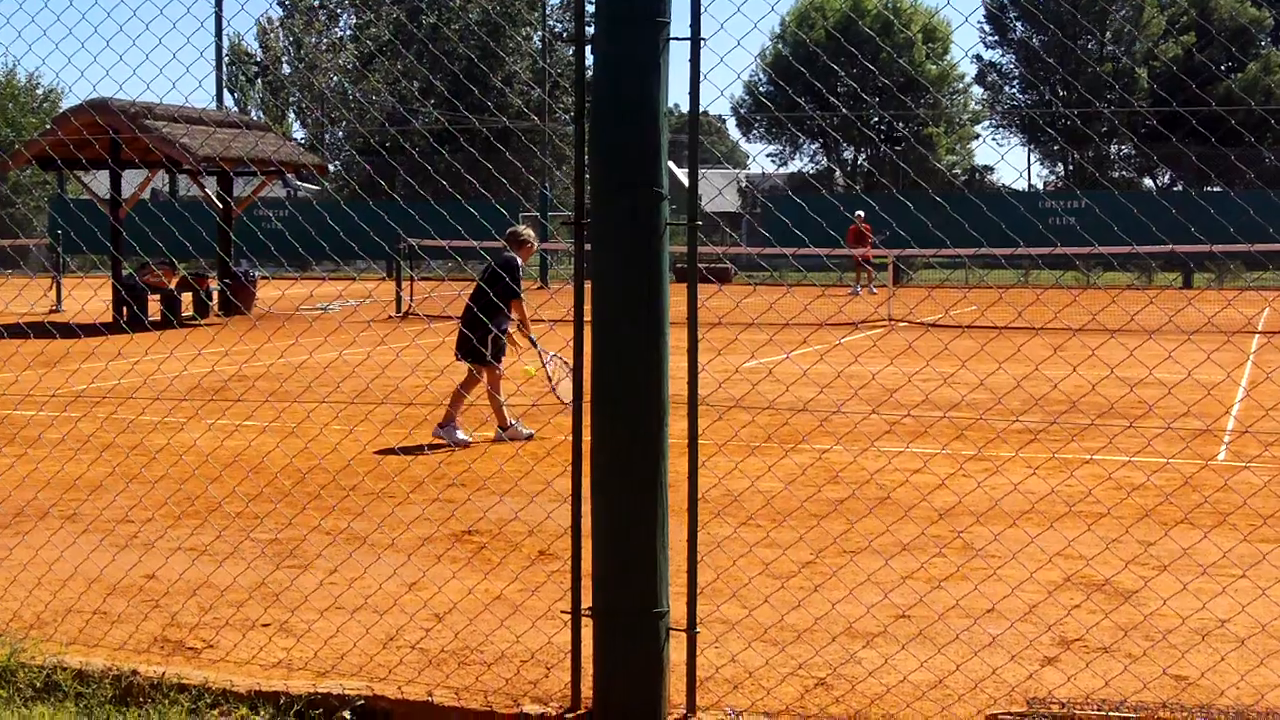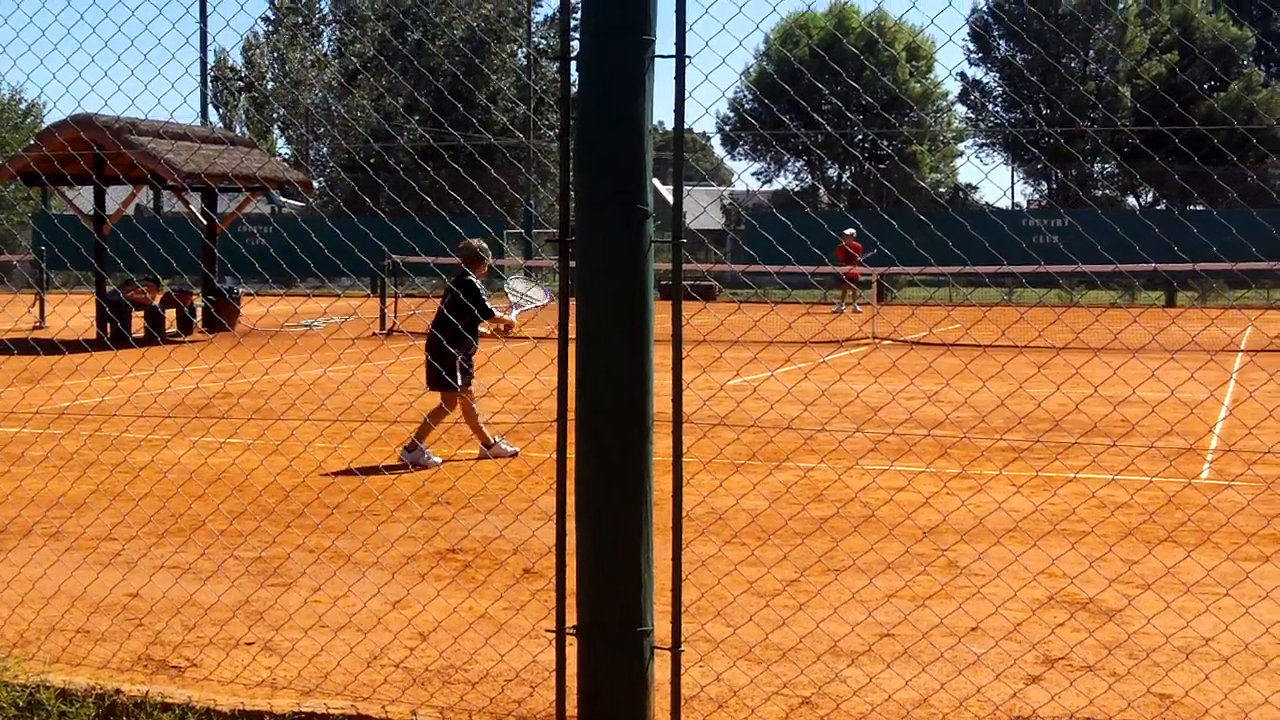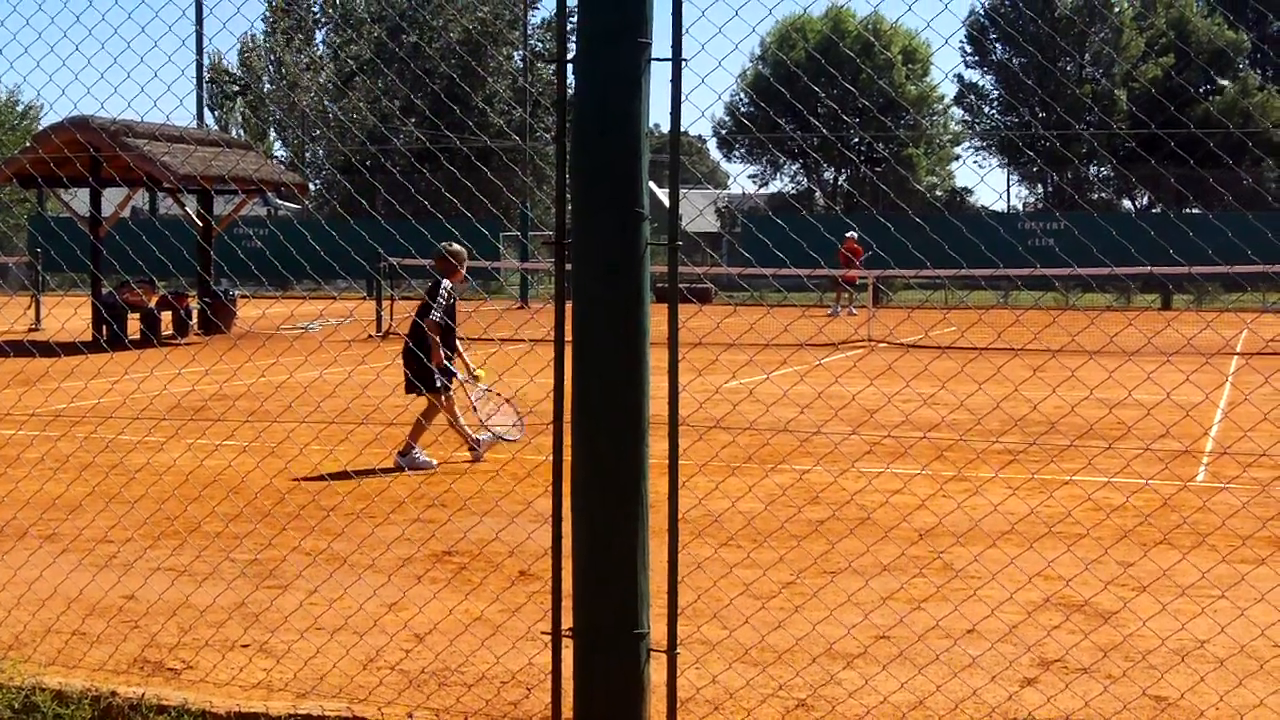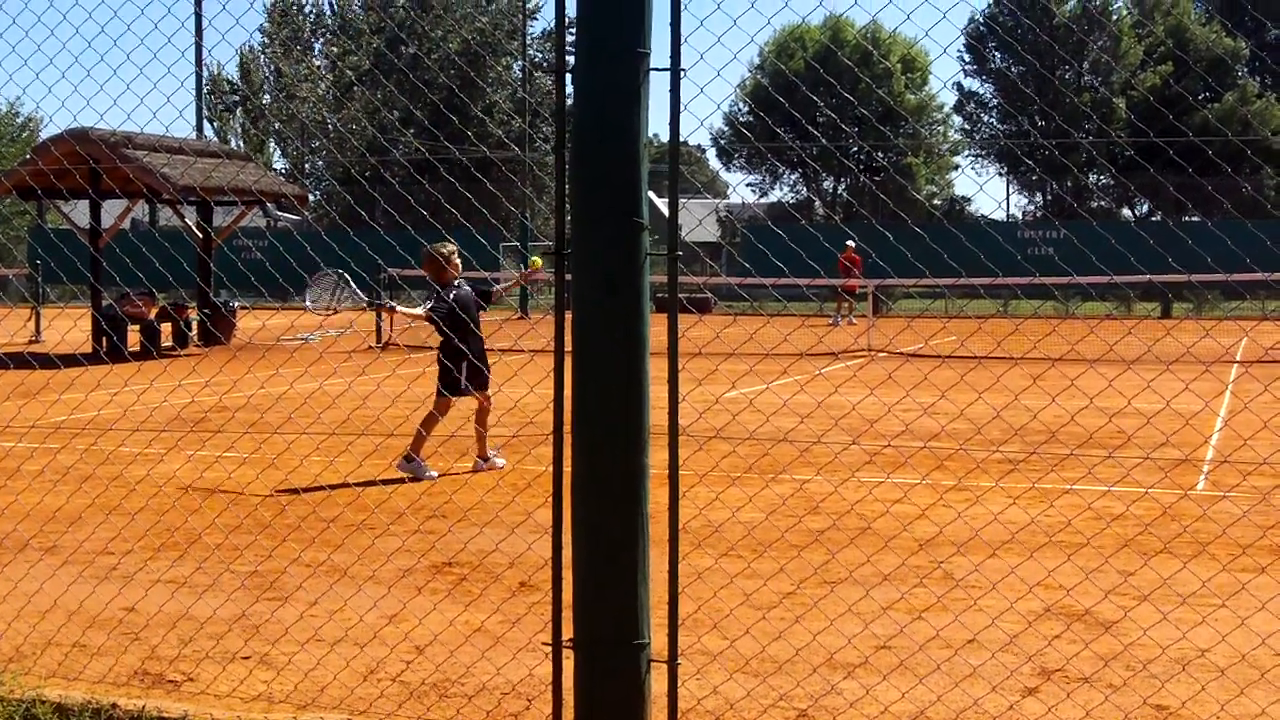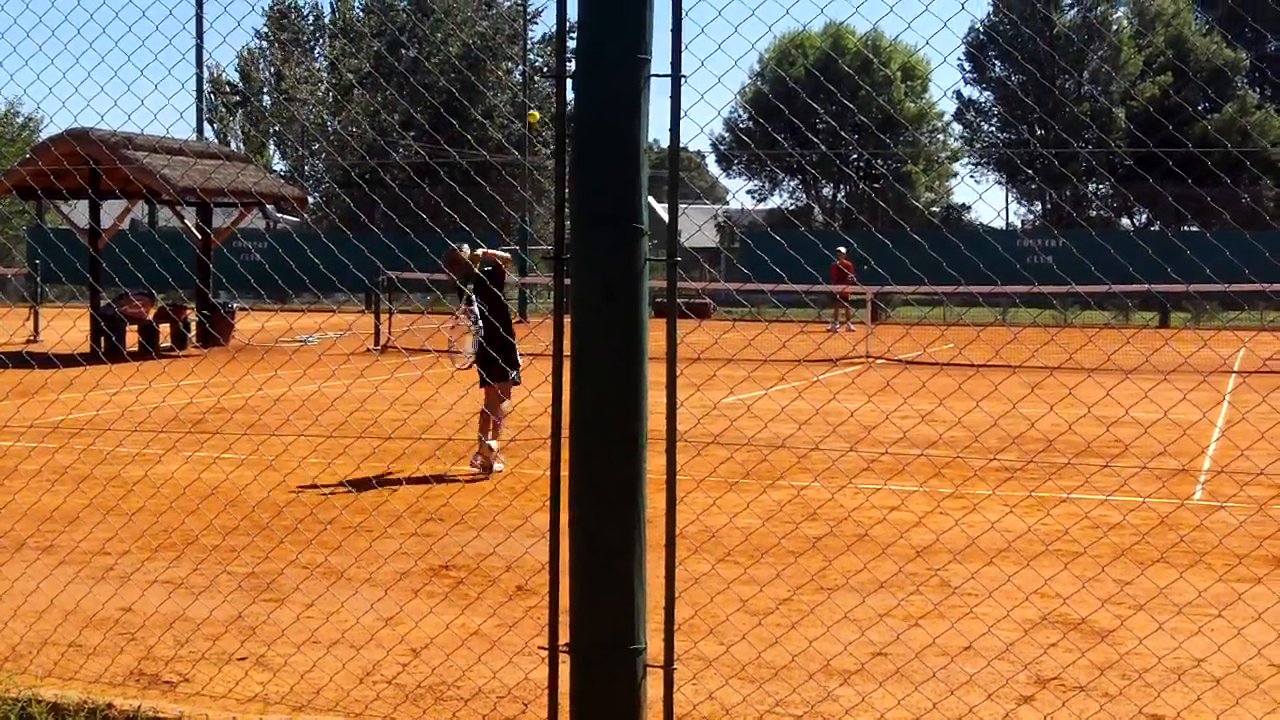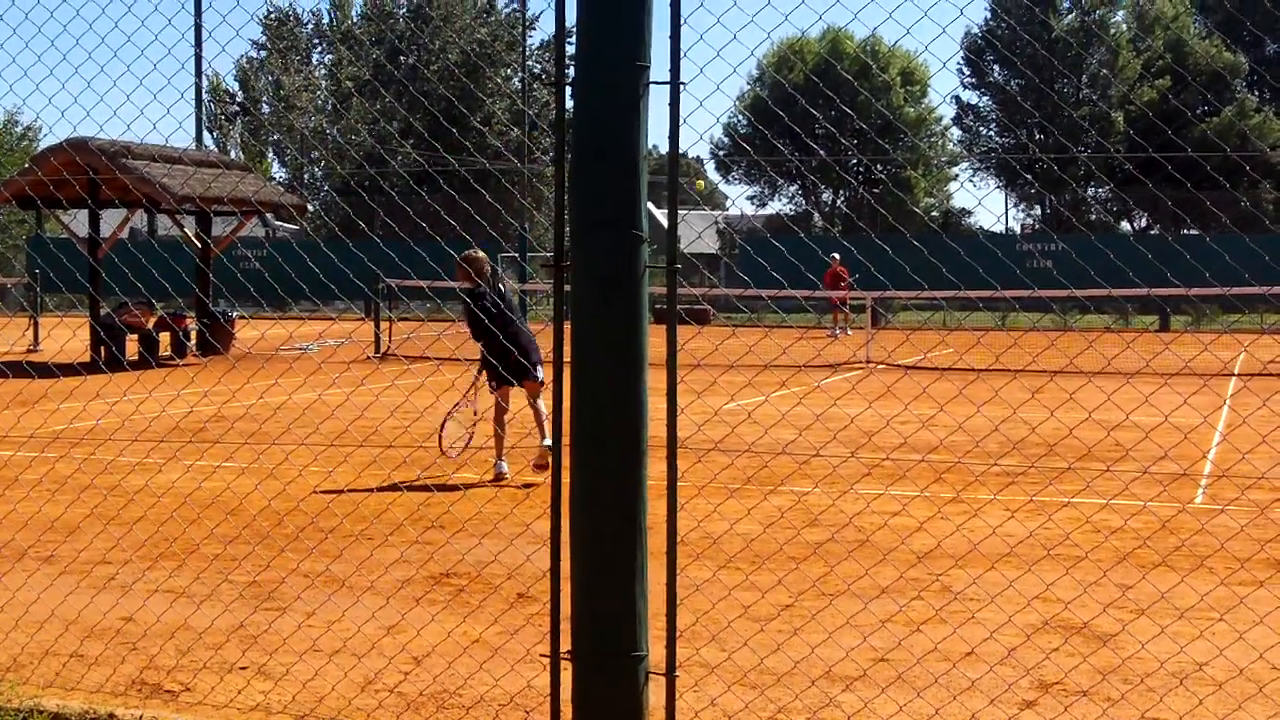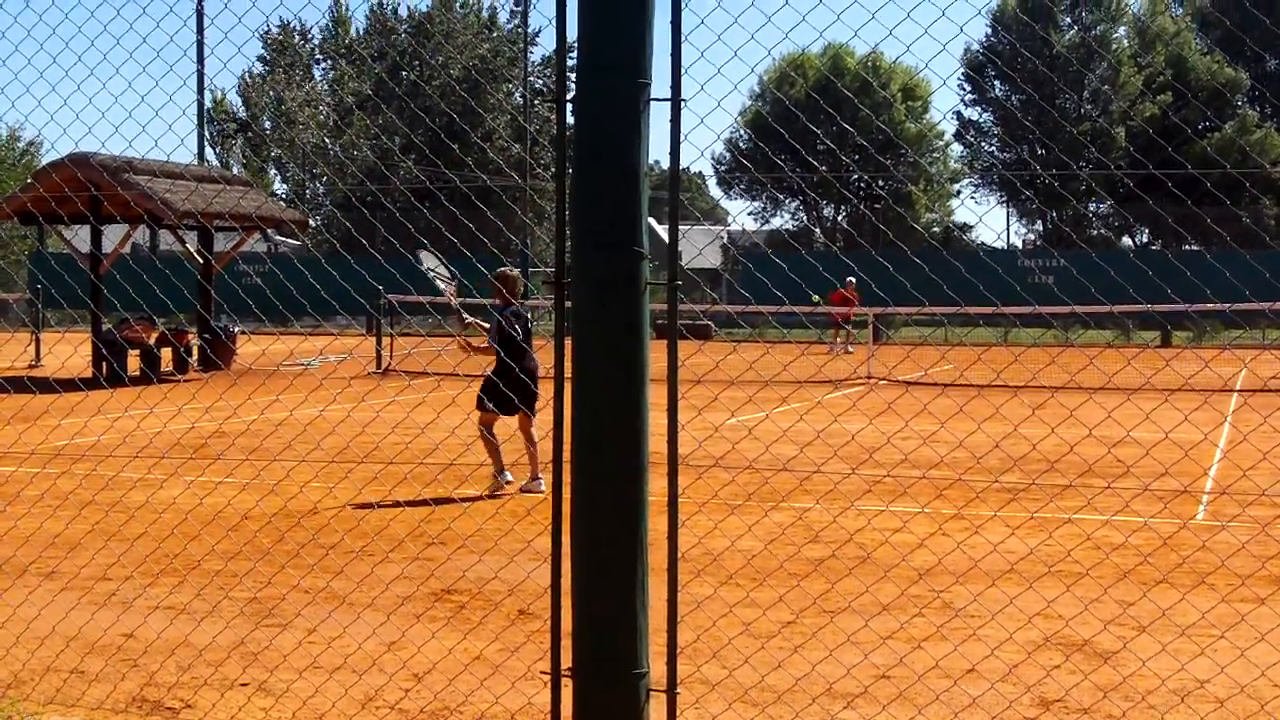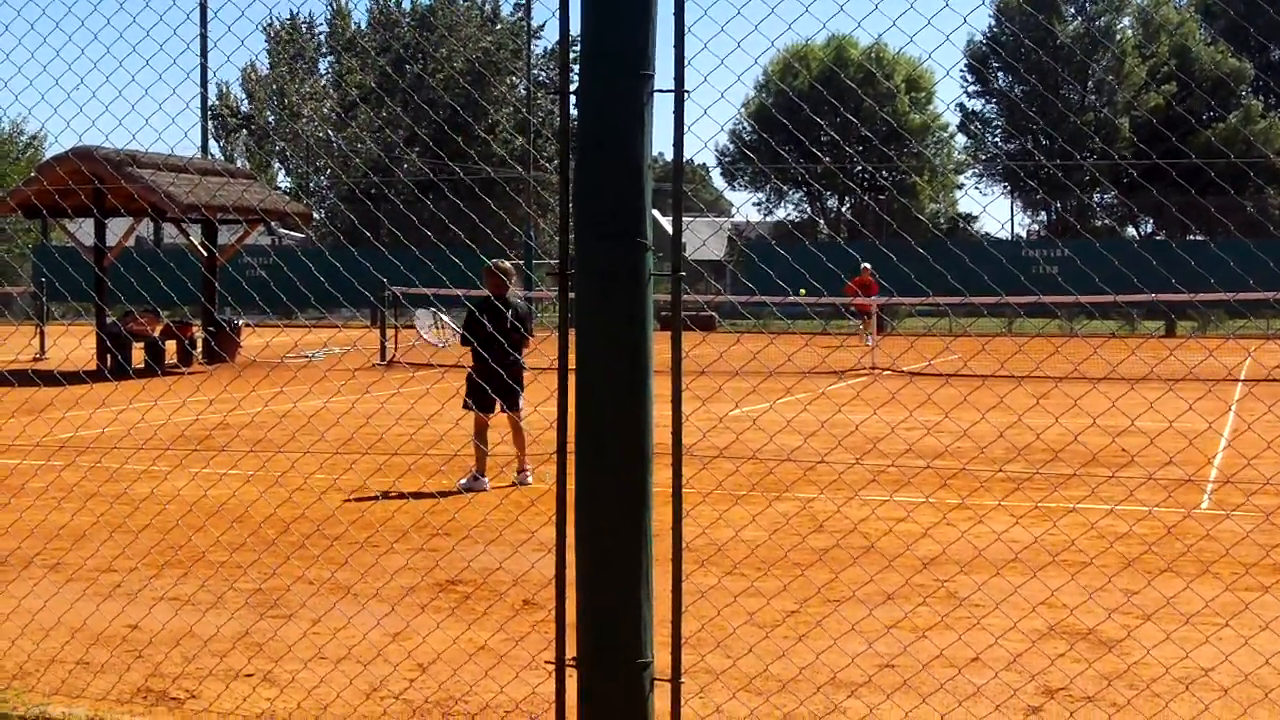
dt=0.4s
person 1, frame 1
left shoulder: (500, 261)
right shoulder: (513, 261)
right elbow: (515, 298)
left wrist: (507, 330)
right wrist: (525, 325)
left hip: (482, 324)
right hip: (484, 326)
left knee: (494, 375)
right knee: (484, 376)
left ankle: (506, 426)
right ankle: (447, 425)
person 1, frame 2
left shoulder: (459, 282)
right shoulder: (471, 284)
right elbow: (490, 316)
left wrist: (483, 331)
right wrist: (509, 321)
left hip: (446, 348)
right hip: (450, 350)
left knee: (466, 398)
right knee: (449, 402)
left ankle: (489, 444)
right ankle: (413, 448)
person 1, frame 3
left shoulder: (446, 289)
right shoulder: (443, 287)
left elbow: (451, 334)
right elbow: (430, 320)
left wrist: (466, 361)
right wrist: (436, 349)
left hip: (432, 355)
right hip: (425, 355)
left knee: (448, 402)
right knee: (437, 404)
left ankle: (475, 443)
right ankle: (407, 453)
person 1, frame 4
left shoulder: (464, 288)
right shoulder: (444, 292)
left elbow: (491, 294)
right elbow: (426, 313)
left wrist: (517, 282)
right wrist: (398, 309)
left hip: (474, 356)
right hip: (456, 358)
left knee: (485, 403)
right knee: (441, 408)
left ankle: (484, 457)
right ankle: (411, 459)
person 1, frame 5
left shoulder: (468, 290)
right shoulder: (486, 276)
right elbow: (506, 259)
right wrist: (486, 254)
left hip: (484, 347)
right hip: (502, 346)
left knee: (491, 399)
right knee: (502, 398)
left ankle: (485, 453)
right ankle: (490, 442)
person 1, frame 6
left shoulder: (470, 299)
right shoulder: (498, 284)
left elbow: (478, 337)
left hip: (496, 354)
right hip: (524, 349)
left knee: (501, 407)
right knee: (535, 399)
left ankle: (500, 463)
right ankle: (545, 441)
person 1, frame 7
left shoulder: (503, 313)
right shoulder: (523, 312)
left elbow: (496, 348)
left wrist: (472, 347)
right wrist: (476, 322)
left hip: (506, 374)
right hip: (528, 374)
left knee: (486, 424)
right knee: (527, 426)
left ankle: (501, 473)
right ankle: (536, 478)
person 1, frame 8
left shoulder: (479, 308)
right shoulder: (521, 308)
left elbow: (467, 342)
right elbow: (527, 342)
left hip: (484, 371)
right hip: (512, 371)
left knee: (481, 422)
right knee: (516, 420)
left ankle: (480, 476)
right ankle: (523, 470)
